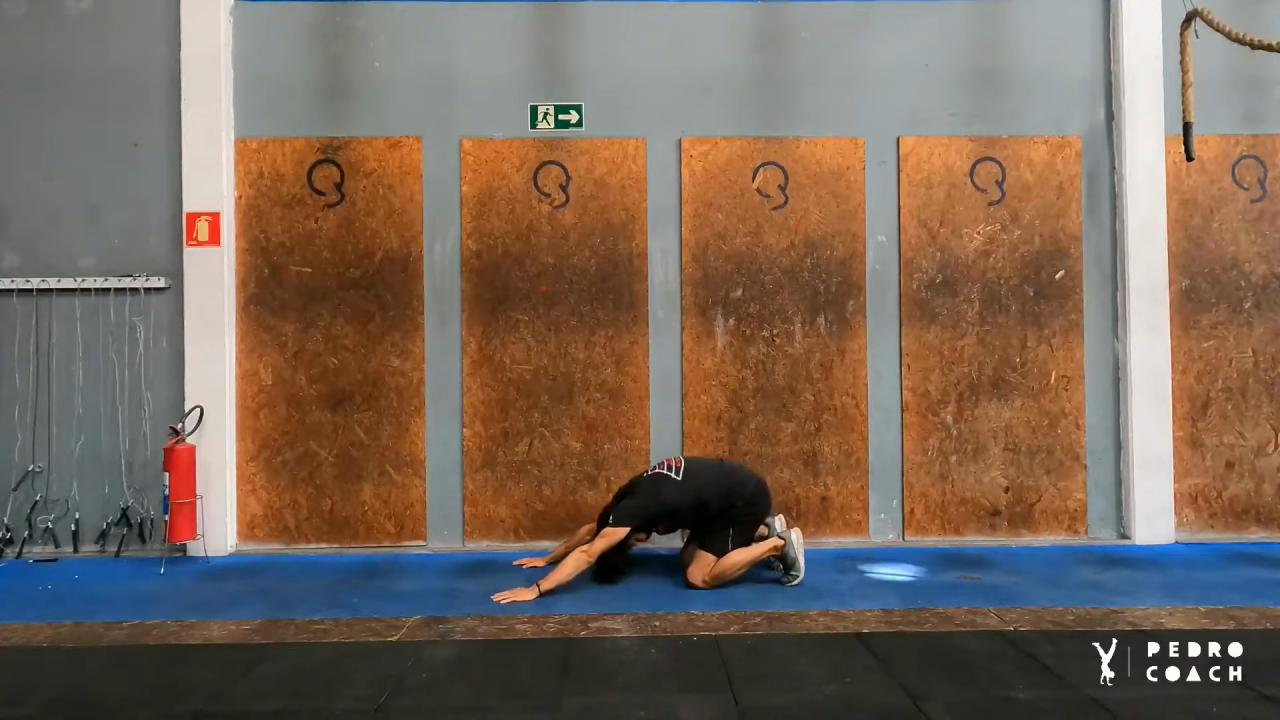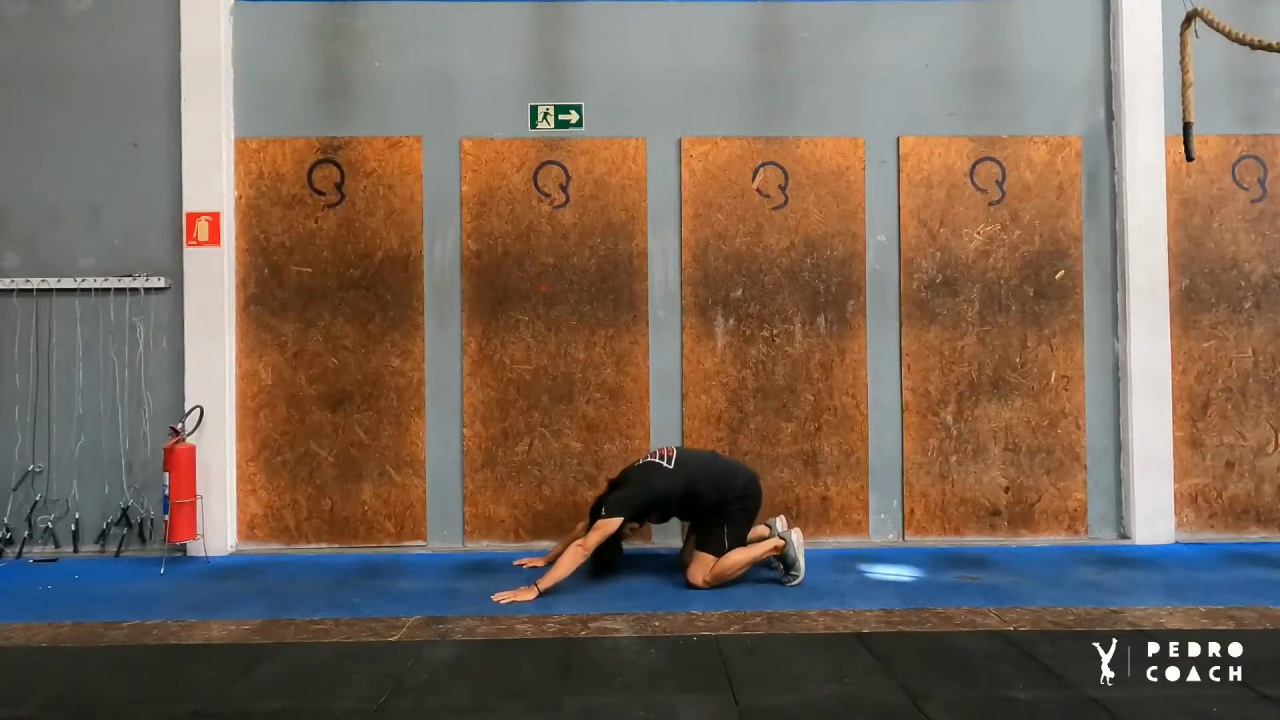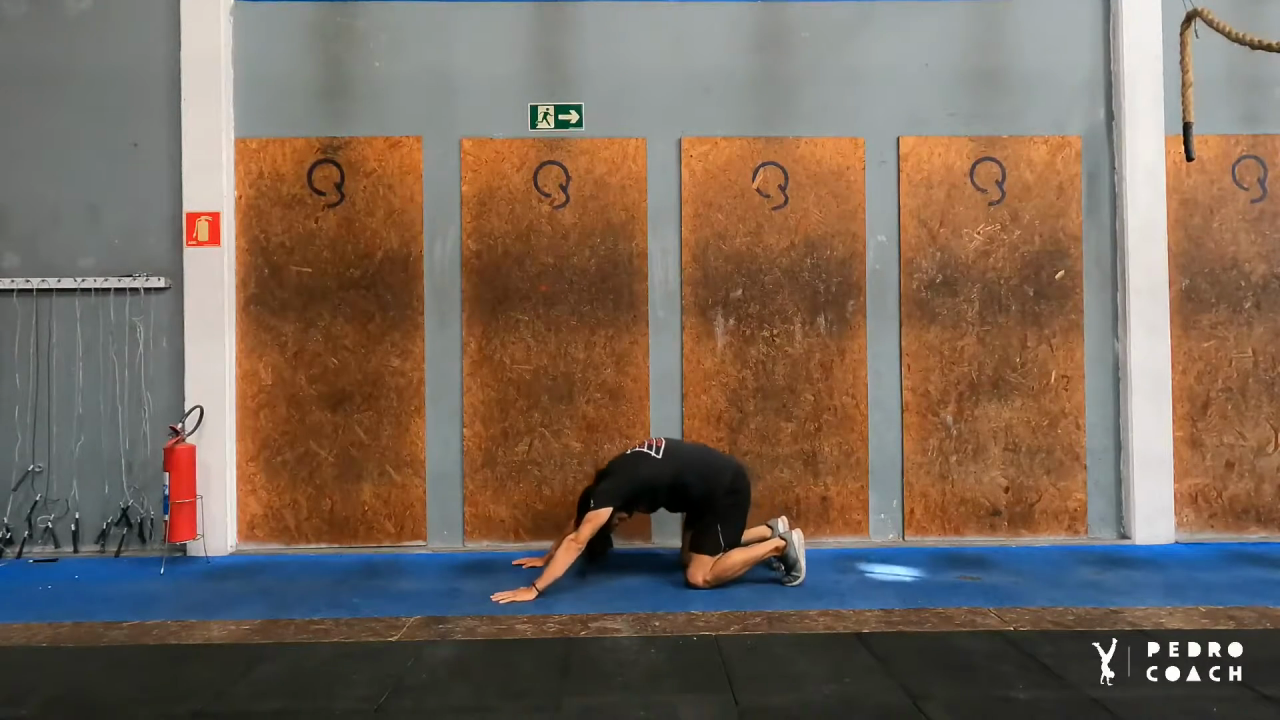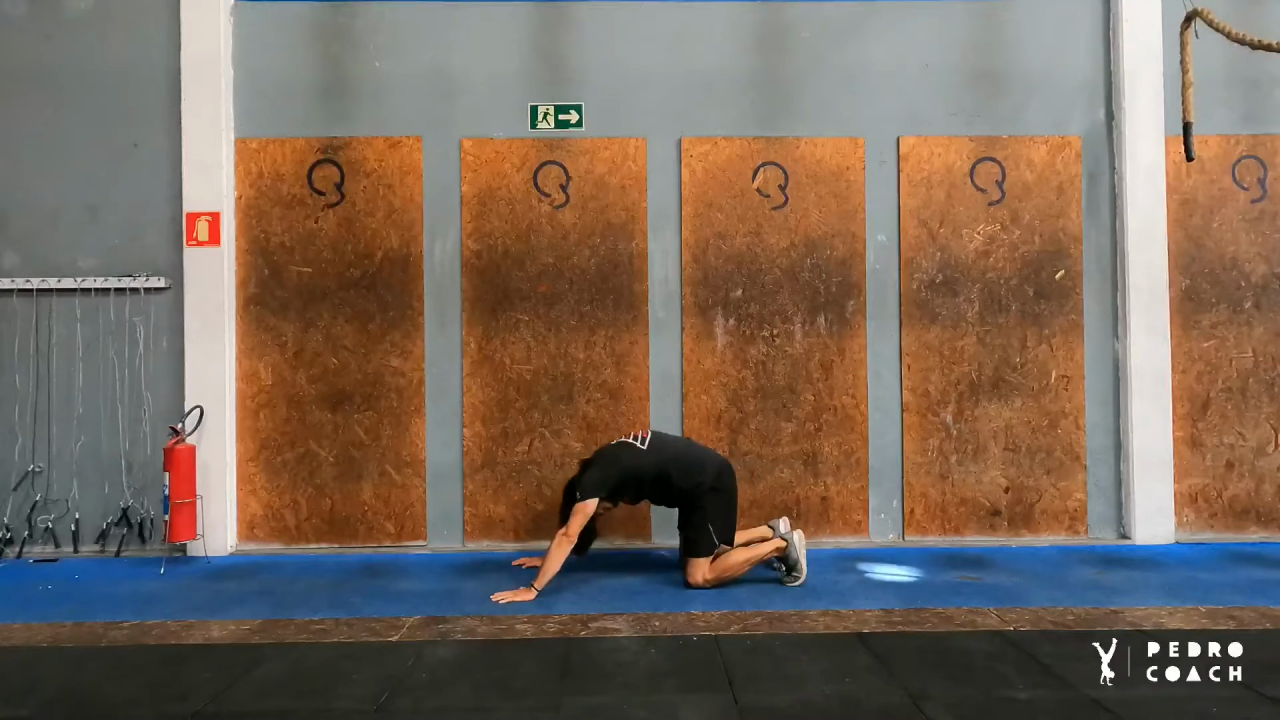
dt=0.2s
person 1, frame 1
left shoulder: (633, 508)
right shoulder: (633, 497)
left elbow: (588, 554)
right elbow: (589, 530)
left wrist: (536, 590)
right wrist: (548, 559)
left hip: (745, 498)
right hip: (730, 491)
left knee: (699, 576)
right knee: (689, 558)
left ankle: (779, 544)
right ankle: (766, 529)
person 1, frame 2
left shoulder: (624, 498)
right shoulder: (627, 488)
left elbow: (583, 548)
right elbow: (585, 526)
left wrist: (536, 589)
right wrist: (547, 559)
left hip: (737, 493)
right hip: (722, 487)
left knee: (699, 576)
right knee: (690, 559)
left ankle: (780, 544)
right ankle: (769, 529)
person 1, frame 3
left shoulder: (610, 489)
right shoulder: (616, 477)
left elbow: (577, 542)
right elbow: (577, 533)
left wrist: (534, 589)
right wrist: (547, 559)
left hip: (725, 487)
right hip: (713, 482)
left knee: (699, 576)
right knee: (690, 557)
left ankle: (780, 544)
right ankle: (770, 531)
person 1, frame 4
left shoulder: (594, 479)
right shoulder: (601, 468)
left elbow: (568, 535)
right elbow: (570, 534)
left wrist: (534, 589)
right wrist: (546, 559)
left hip: (709, 483)
right hip: (702, 477)
left knee: (699, 576)
right knee: (695, 554)
left ankle: (781, 545)
right ankle: (772, 531)
